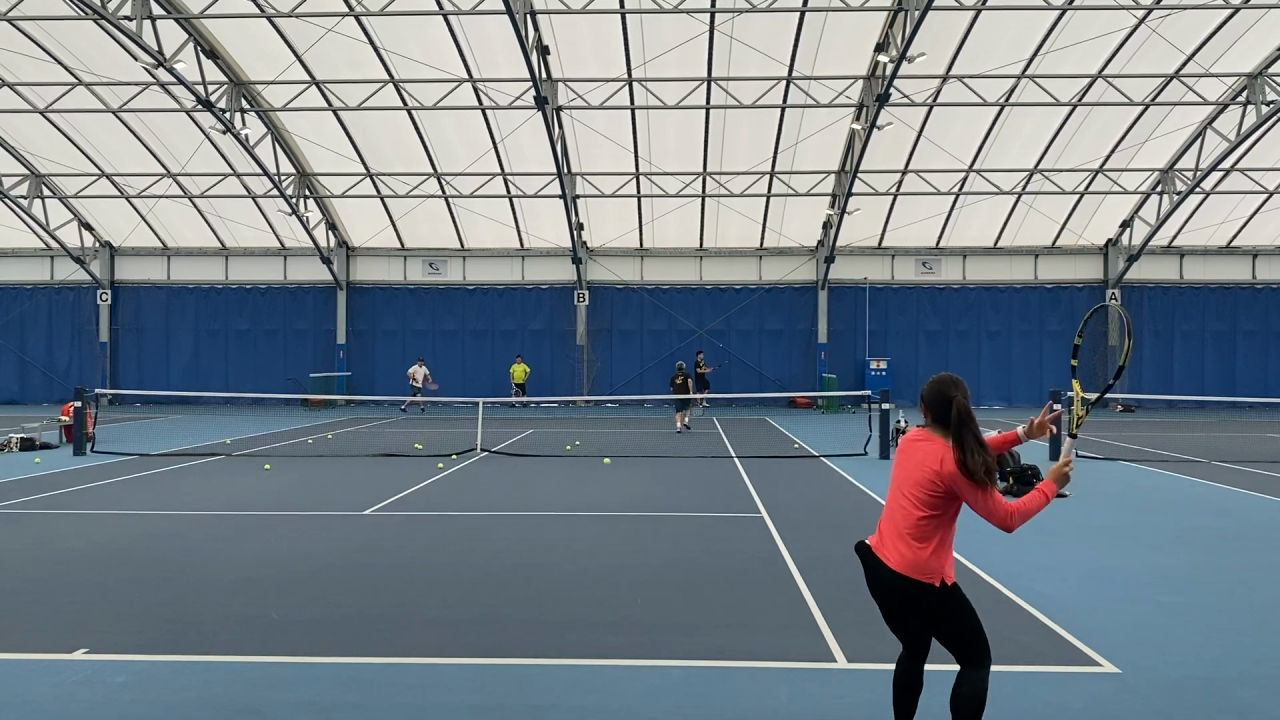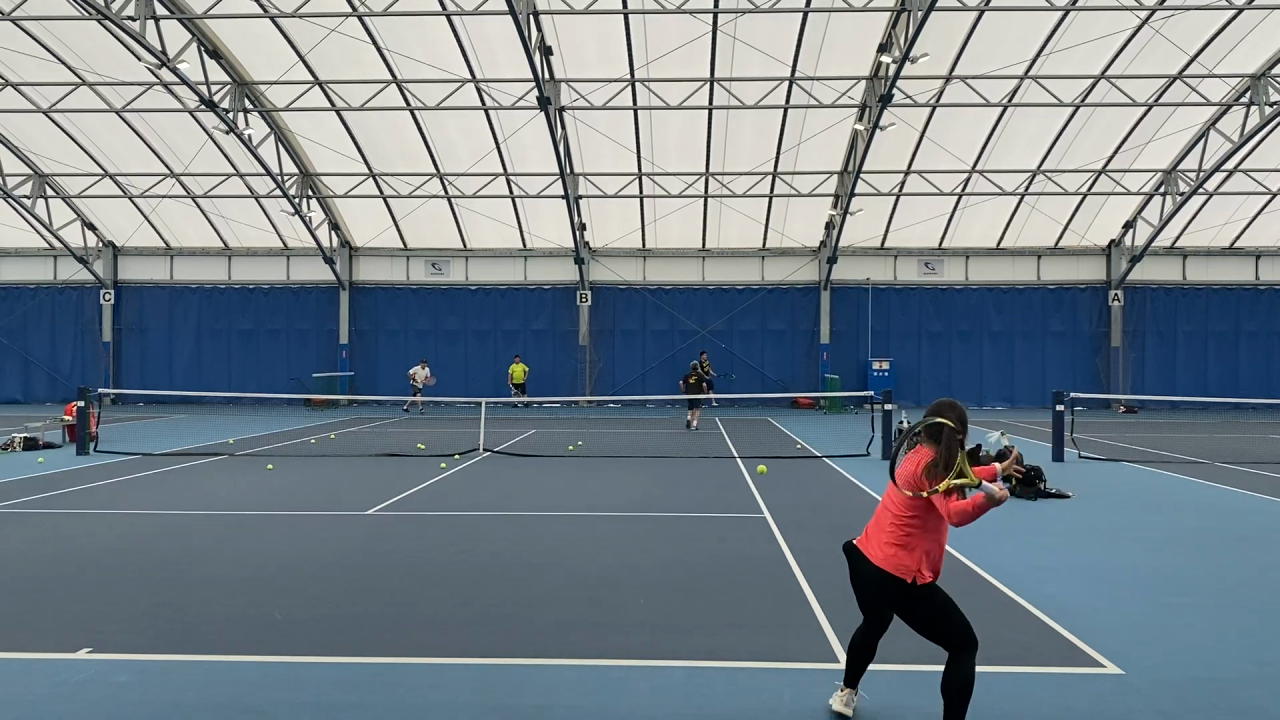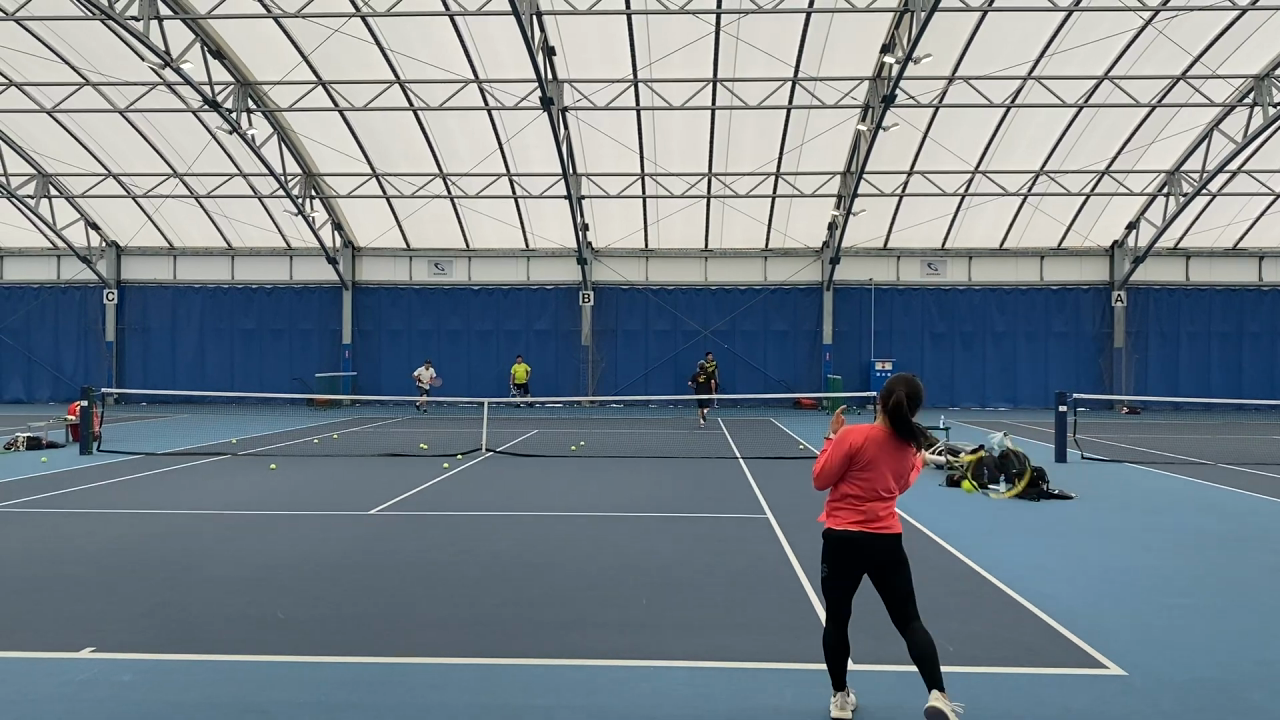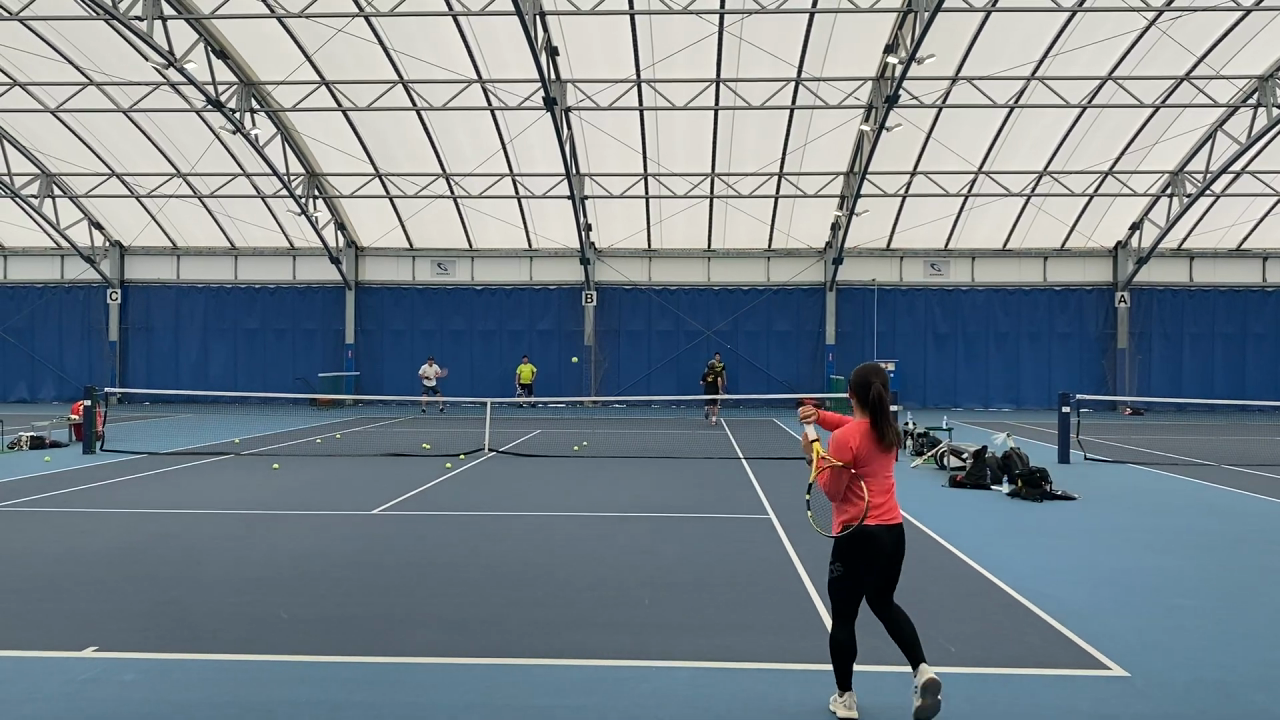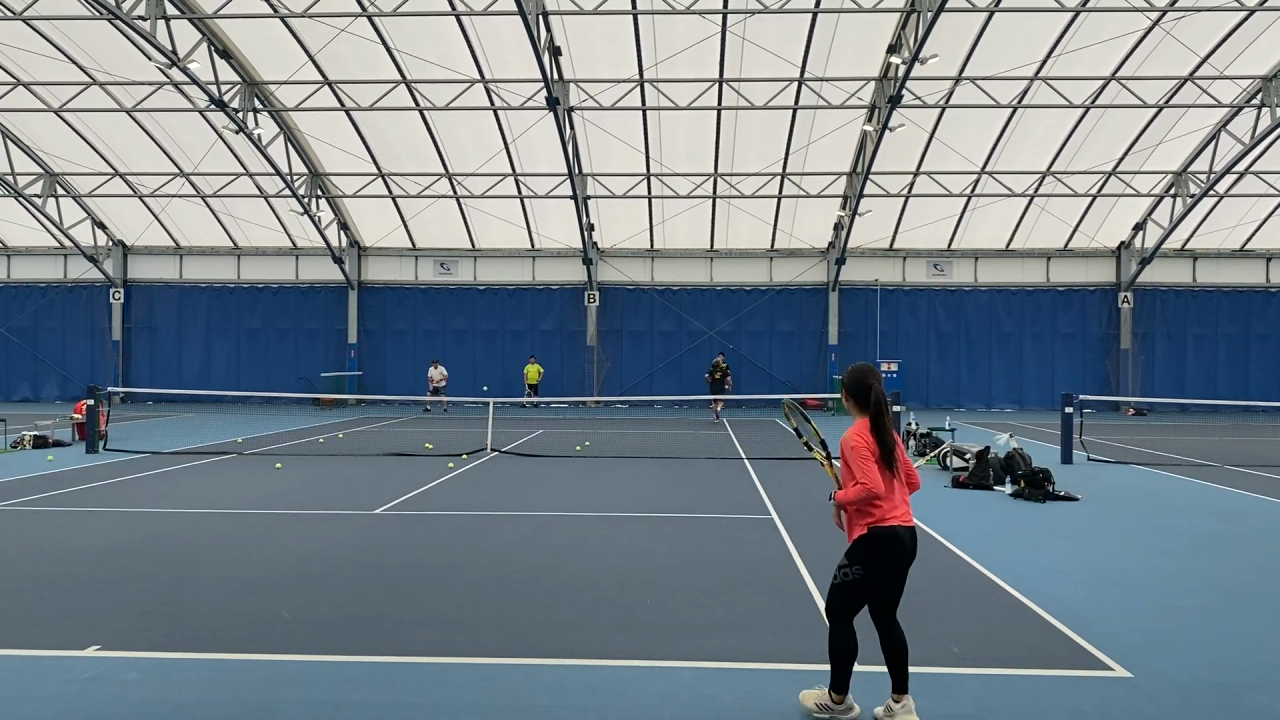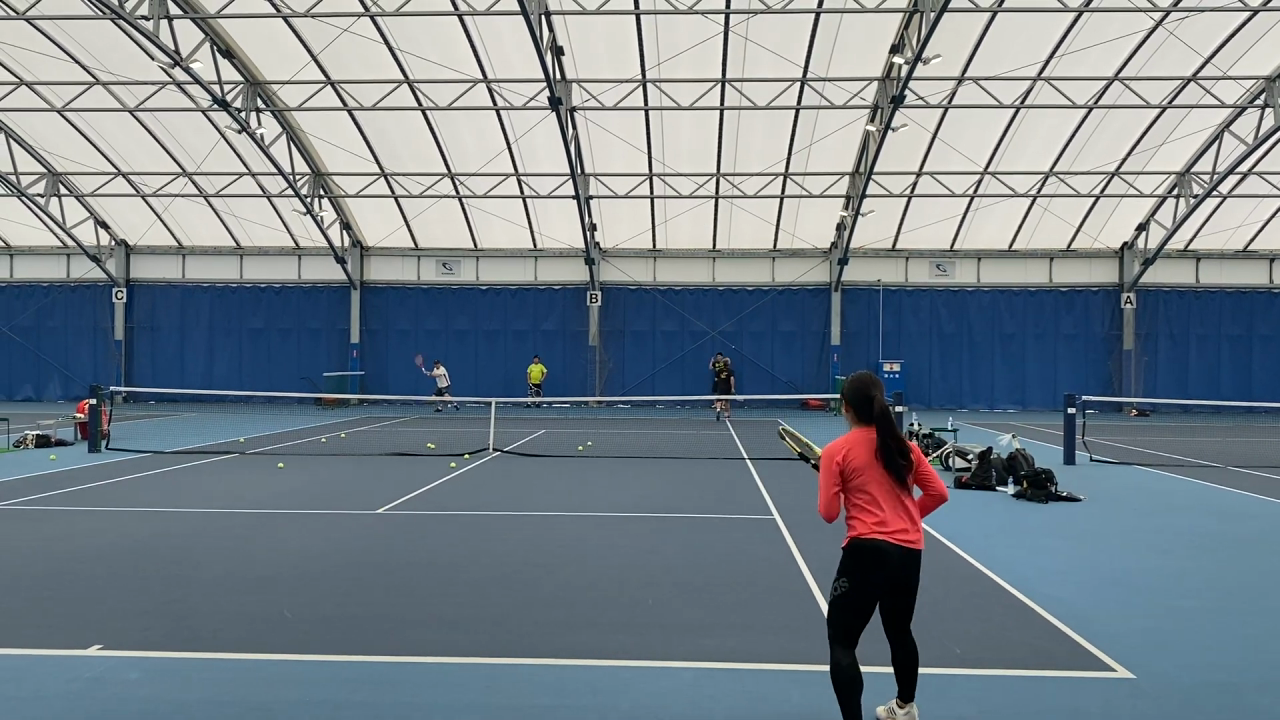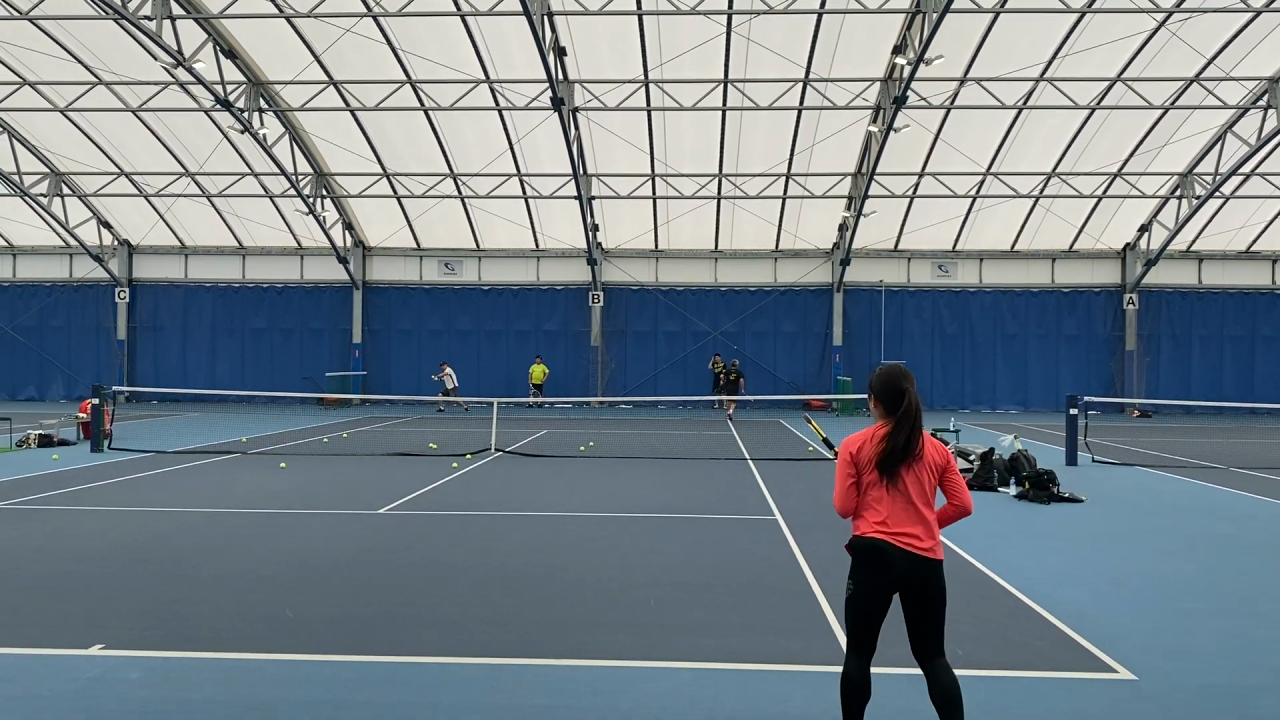
dt=0.3s
person 1, frame 1
left shoulder: (911, 439)
right shoulder: (954, 464)
right elbow: (1005, 519)
left wrist: (1021, 432)
right wrist: (1051, 485)
left hip: (878, 565)
right hip: (919, 579)
left knee: (915, 649)
right knee: (976, 661)
person 1, frame 2
left shoulder: (920, 457)
right shoulder: (931, 467)
right elbow: (954, 513)
left wrist: (997, 469)
right wrist: (988, 498)
left hip: (864, 561)
right hip: (899, 577)
left knee: (874, 624)
right knee: (964, 646)
person 1, frame 3
left shoulder: (852, 435)
right shoulder: (912, 448)
left elbow: (820, 480)
left wrist: (831, 440)
left hip: (843, 539)
right hip: (887, 542)
left knee: (837, 619)
right knee: (909, 622)
person 1, frame 4
left shoulder: (845, 437)
right shoulder: (888, 430)
left elbow: (832, 489)
right wrist: (820, 415)
left hip: (857, 537)
right hip: (893, 532)
left knee: (843, 617)
right knee: (885, 604)
right ankle: (923, 672)
person 1, frame 5
left shoulder: (854, 438)
right shoulder: (890, 434)
left elbow: (870, 489)
right elbow: (912, 482)
left wrist: (838, 496)
left hip: (877, 540)
right hip: (904, 536)
left knee: (839, 614)
right knee: (885, 616)
person 1, frame 6
left shoulder: (835, 452)
right shoulder: (905, 446)
left elbow: (829, 513)
right elbow: (938, 493)
left hip: (867, 553)
right hip: (909, 554)
left knee: (841, 641)
right knee: (899, 630)
person 1, frame 7
left shoulder: (855, 445)
right shoulder: (936, 448)
left elbow: (844, 507)
right elbow: (962, 505)
left hip: (875, 556)
right hip: (926, 562)
left knee: (858, 654)
right knee: (933, 658)
